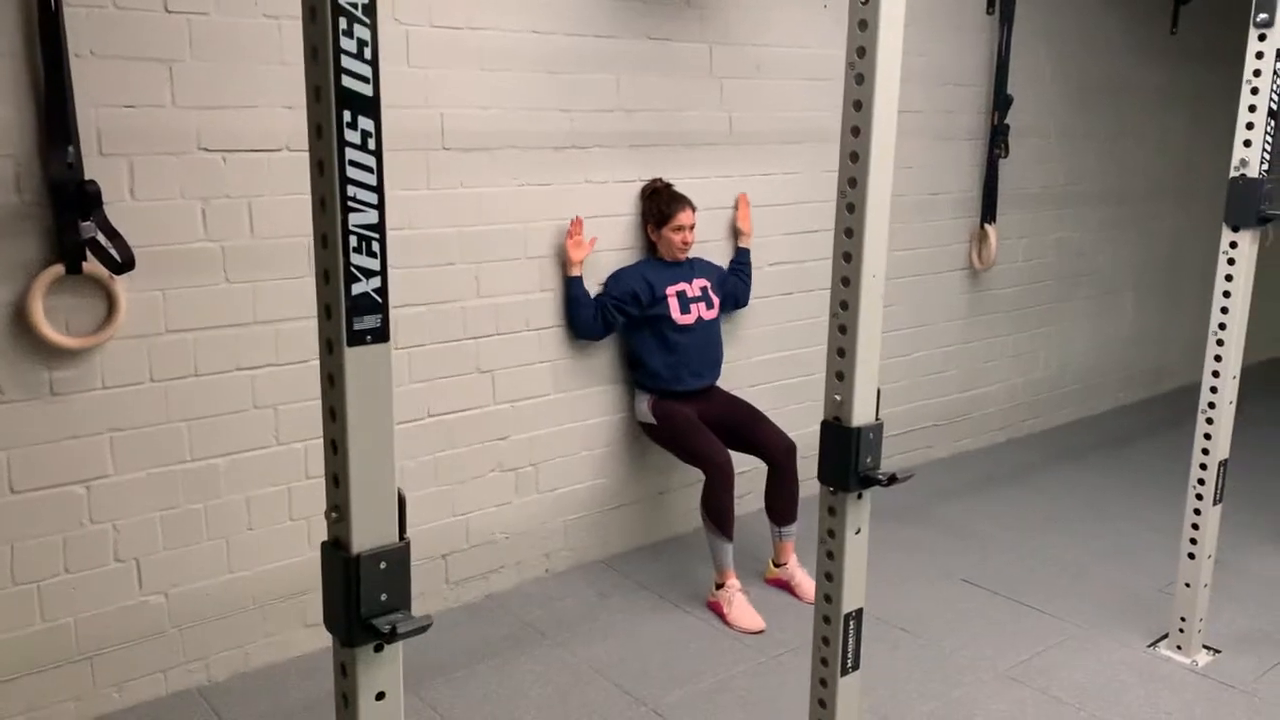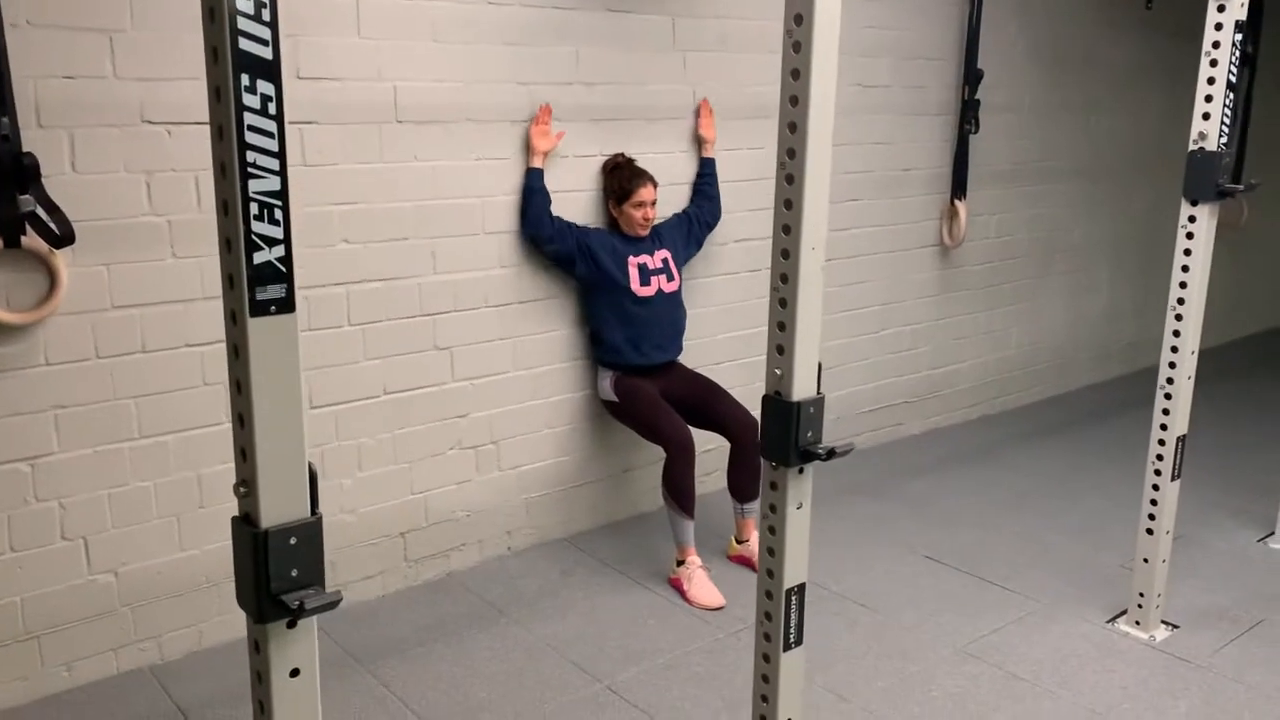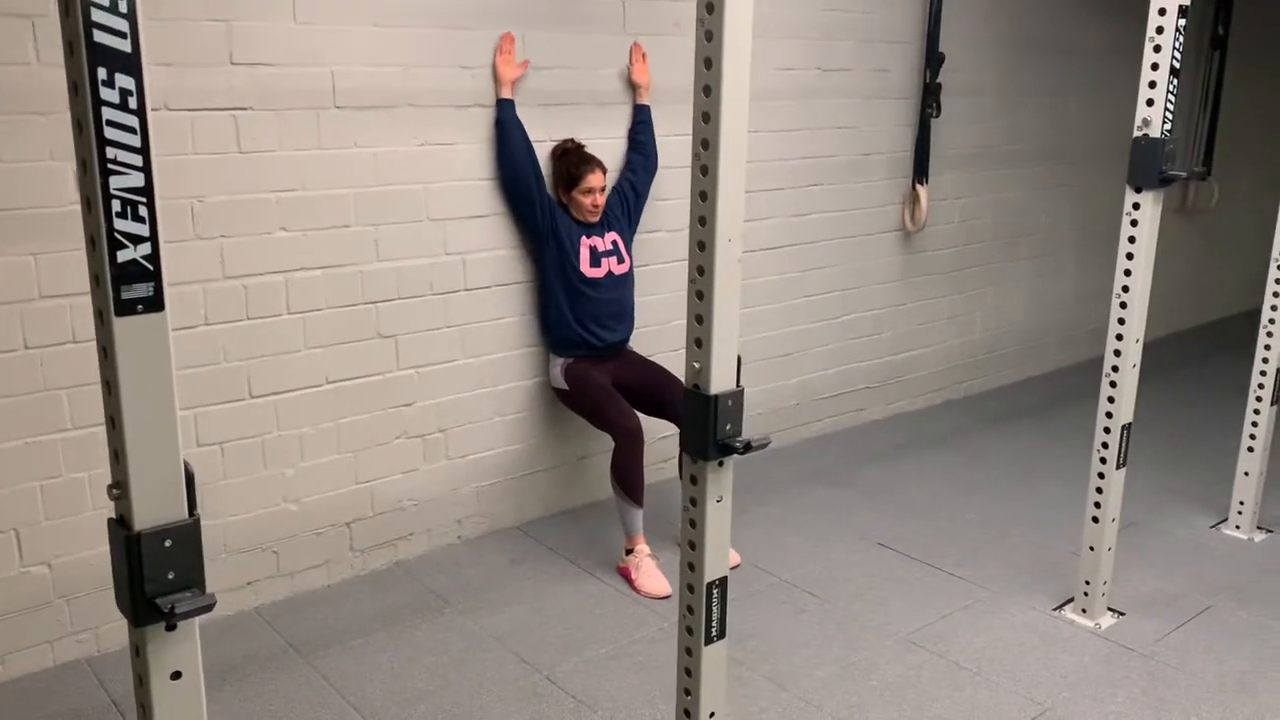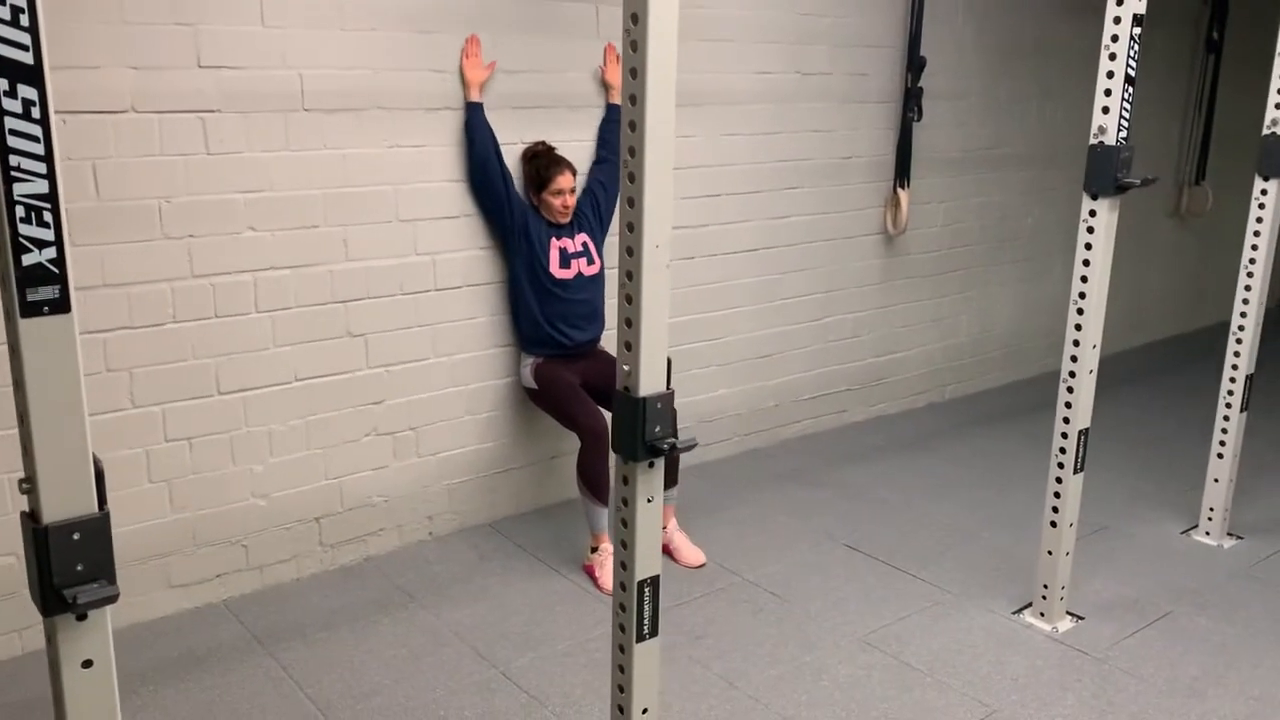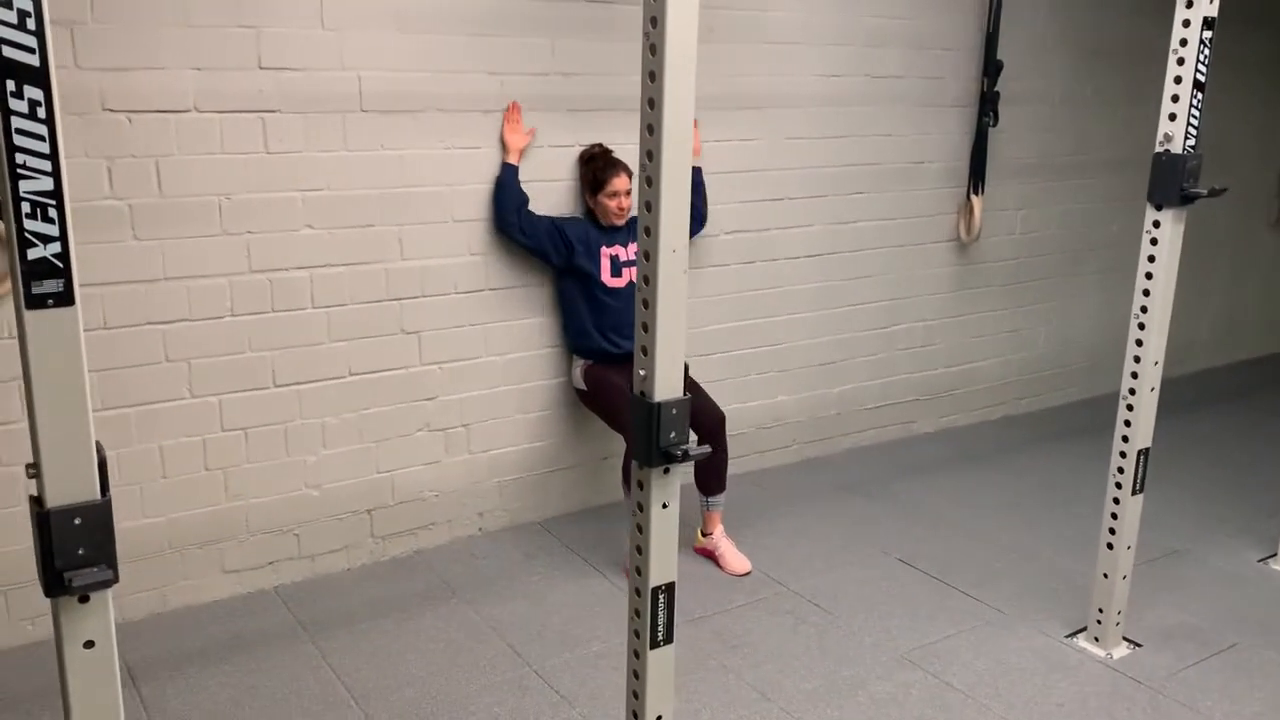
dt=1s
person 1, frame 1
left shoulder: (705, 271)
right shoulder: (635, 280)
left elbow: (738, 295)
right elbow: (588, 324)
left wrist: (743, 240)
right wrist: (574, 270)
left hip: (709, 394)
right hip: (662, 403)
left knee: (782, 449)
right knee: (718, 463)
left ankle: (784, 564)
right ankle: (725, 588)
person 1, frame 2
left shoulder: (670, 238)
right shoulder: (595, 248)
left elbow: (707, 210)
right elbow: (540, 228)
left wrist: (706, 148)
right wrist: (537, 160)
left hip: (671, 371)
right hip: (623, 380)
left knee: (746, 427)
right knee: (679, 441)
left ankle: (746, 539)
right ankle: (687, 564)
person 1, frame 3
left shoulder: (619, 214)
right shoulder: (550, 226)
left elbow: (643, 159)
right elbow: (517, 166)
left wrist: (641, 94)
right wrist: (506, 92)
left hip: (623, 356)
right hip: (575, 365)
right knee: (628, 429)
right ankle: (636, 553)
person 1, frame 4
left shoulder: (589, 217)
right shoulder: (522, 228)
left elbow: (611, 159)
right elbow: (486, 168)
left wrist: (615, 94)
right wrist: (474, 94)
left hip: (593, 356)
right hip: (545, 365)
right knee: (593, 429)
left ankle: (667, 527)
right ankle: (601, 551)
person 1, frame 5
left shoulder: (645, 231)
right shoulder: (573, 236)
left elbow: (695, 216)
right elbow: (513, 223)
left wrist: (694, 156)
right wrist: (512, 155)
right hip: (598, 367)
left knee: (712, 420)
left ankle: (712, 534)
